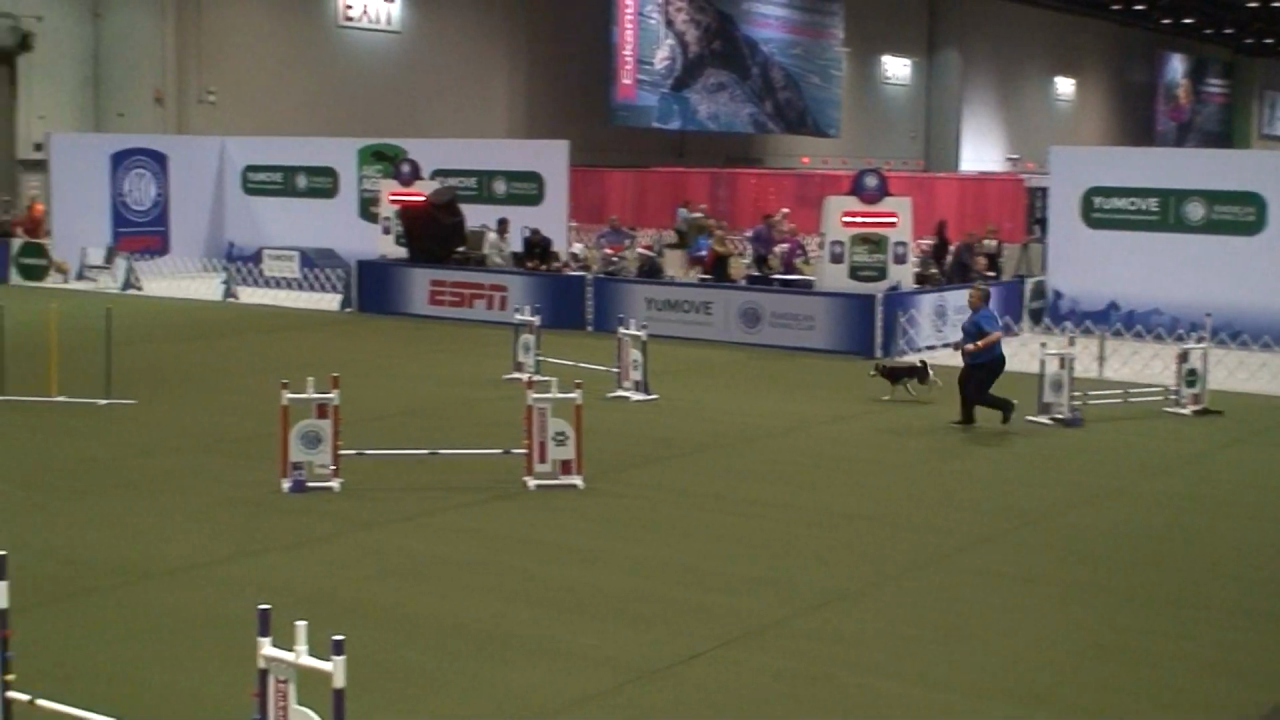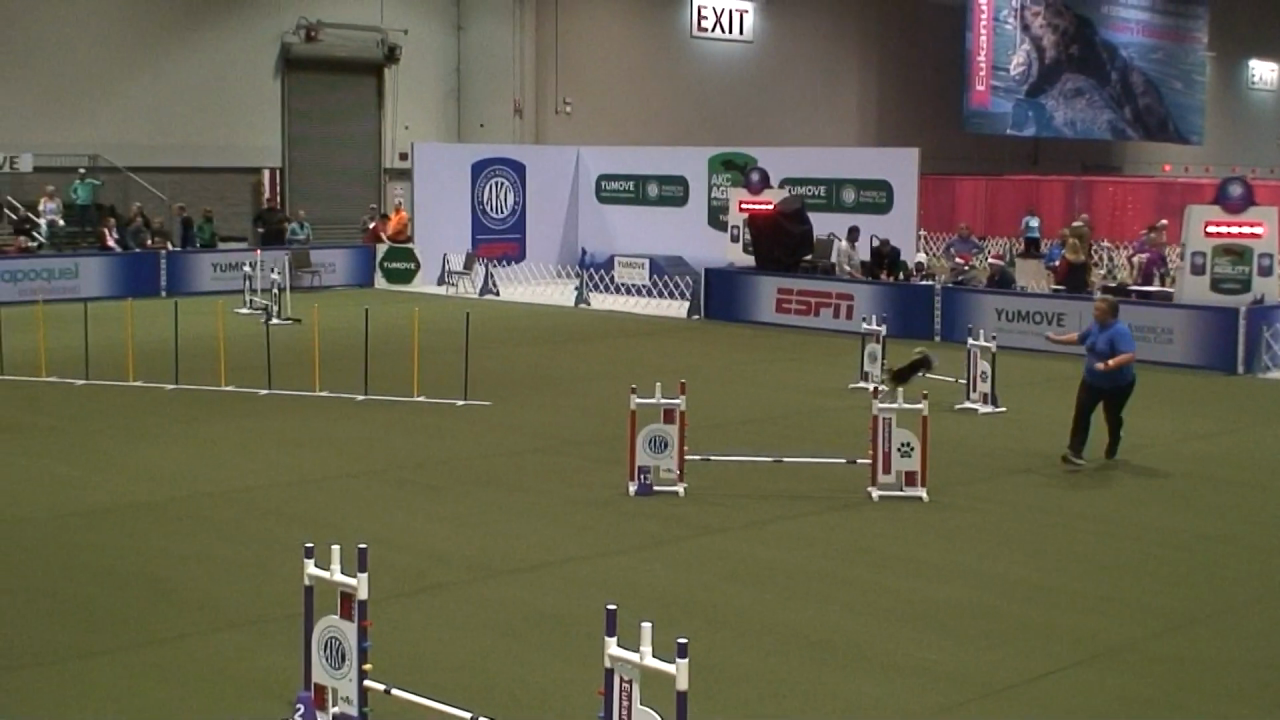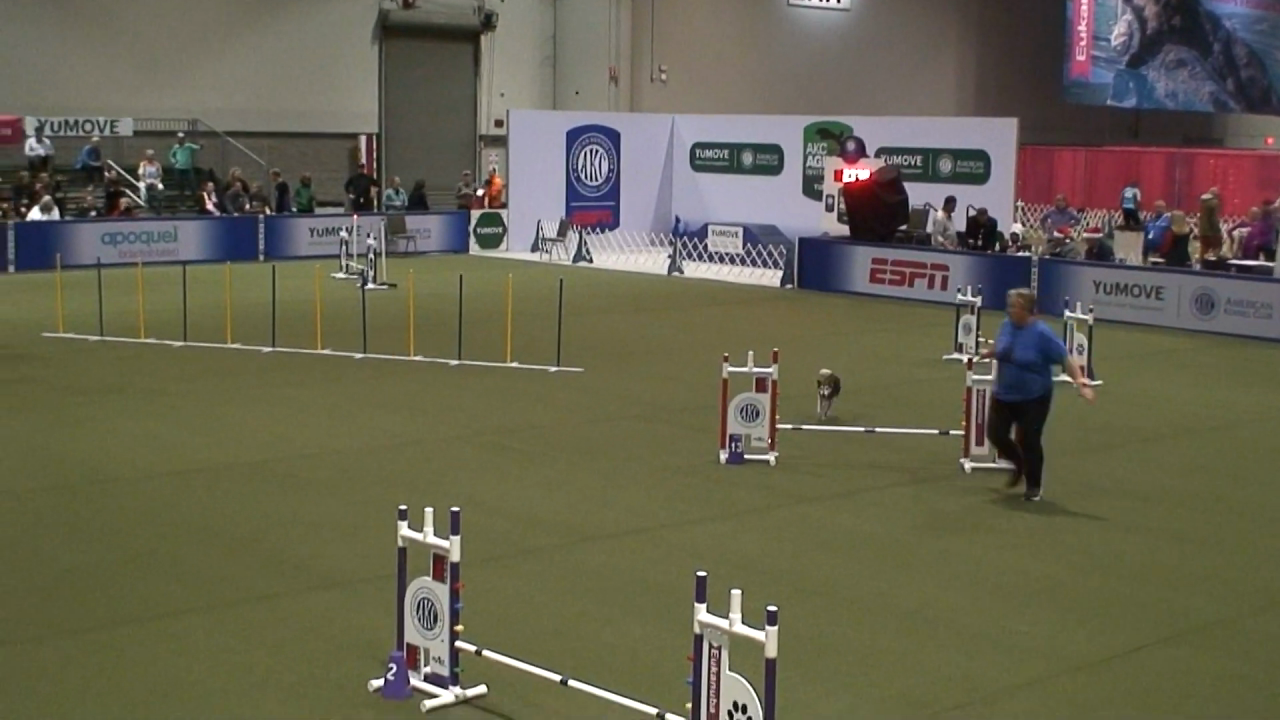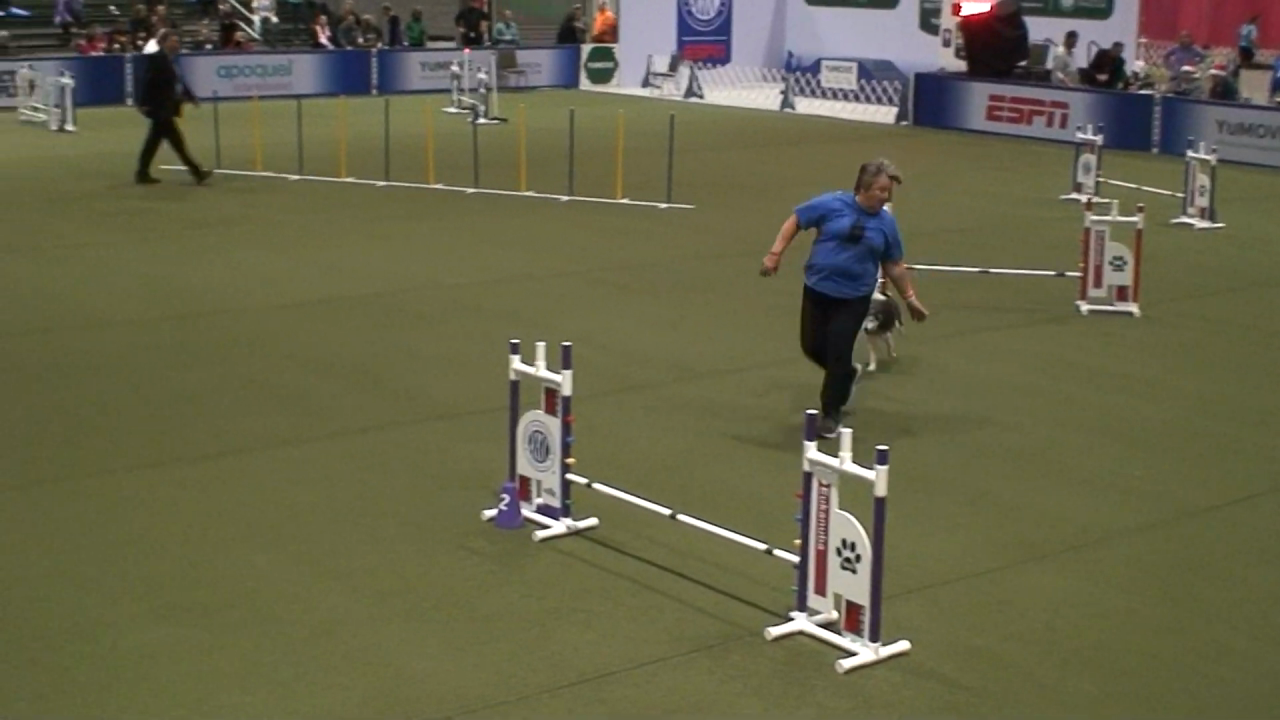
dt=1s
person 1, frame 1
left shoulder: (984, 315)
right shoulder: (977, 313)
left elbow: (997, 335)
left wrist: (976, 345)
right wrist: (965, 342)
left hip: (990, 363)
right hip: (976, 362)
left knee: (977, 395)
right knee: (964, 383)
left ankle: (1006, 406)
right ankle: (967, 418)
person 1, frame 2
left shoulder: (1120, 332)
right shoulder: (1096, 327)
left elbow: (1129, 356)
right elbow: (1079, 337)
left wrist: (1107, 365)
right wrist: (1055, 338)
left hip: (1117, 384)
right hip: (1092, 380)
left knee: (1112, 416)
right knee: (1081, 412)
left ankle: (1113, 445)
right ankle: (1075, 452)
person 1, frame 3
left shoulder: (1042, 334)
right shoulder: (1007, 327)
left elbow: (1066, 359)
left wrist: (1082, 384)
right wrist: (988, 353)
left hip: (1034, 398)
right hip: (1003, 396)
left knee: (1031, 441)
right knee: (996, 434)
left ankle: (1034, 486)
right ankle: (1020, 463)
person 1, frame 4
left shoulder: (886, 223)
right shoulder: (832, 203)
left elbow: (894, 265)
right elbow: (795, 221)
left wrist: (910, 298)
right wrist: (775, 254)
left hip: (853, 297)
right hip: (817, 289)
left knee: (839, 349)
right knee: (814, 346)
left ankle: (832, 414)
right ankle: (847, 372)
